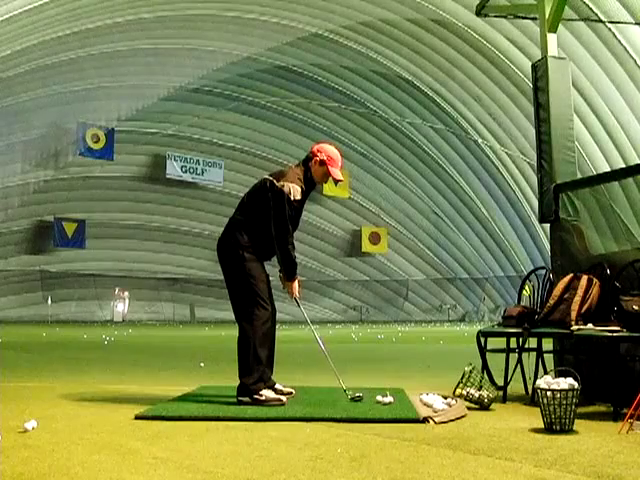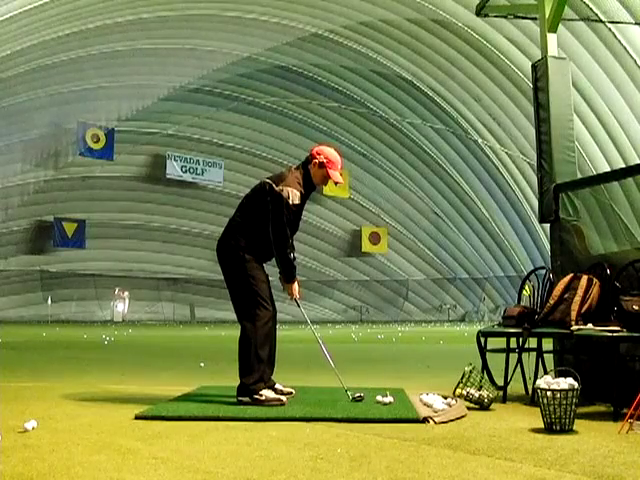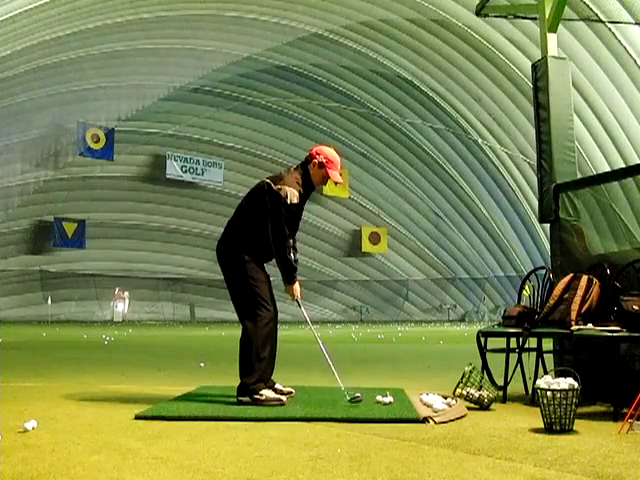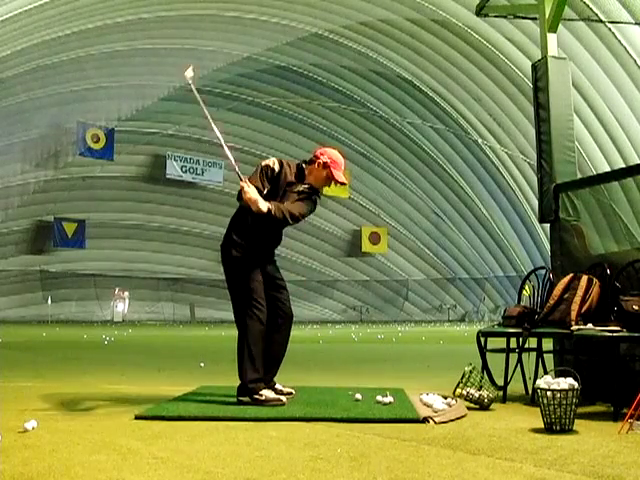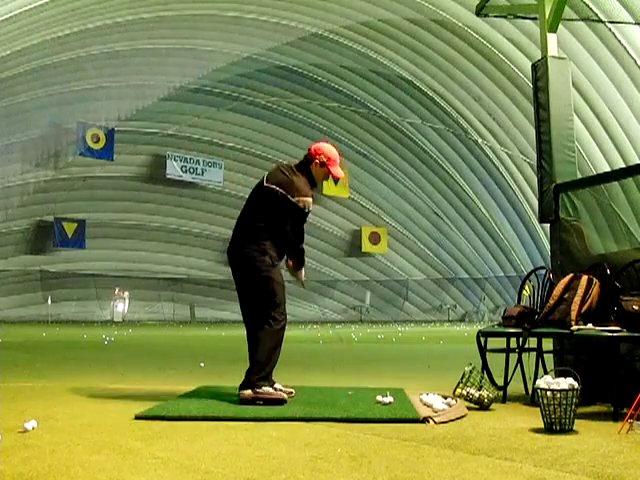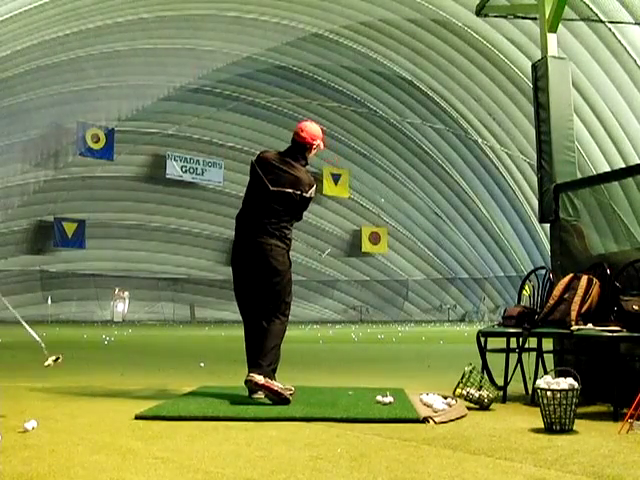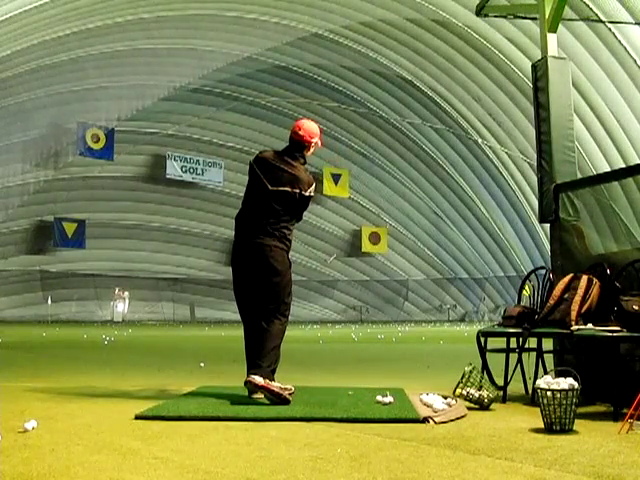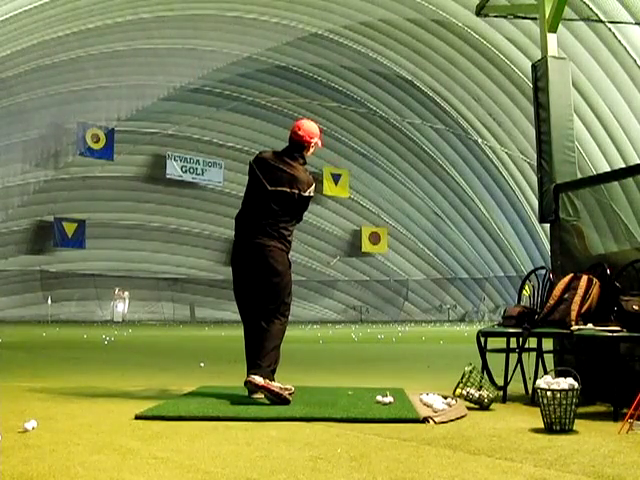
dt=0.5s
person 1, frame 1
left shoulder: (297, 183)
right shoulder: (290, 184)
left elbow: (284, 234)
right elbow: (282, 235)
left wrist: (288, 271)
right wrist: (290, 275)
left hip: (248, 251)
right hip: (239, 250)
left knee: (266, 314)
right knee: (256, 315)
left ankle: (262, 380)
right ankle: (250, 387)
person 1, frame 2
left shoulder: (296, 184)
right shoulder: (289, 188)
left elbow: (284, 236)
right elbow: (279, 238)
left wrist: (288, 273)
right wrist: (290, 277)
left hip: (247, 252)
right hip: (239, 251)
left knee: (267, 314)
right knee: (258, 315)
left ankle: (262, 380)
right ankle: (250, 387)
person 1, frame 3
left shoulder: (299, 189)
right shoulder: (288, 187)
left elbow: (288, 234)
right elbow: (279, 238)
left wrist: (292, 274)
right wrist: (290, 279)
left hip: (250, 254)
right hip: (238, 252)
left knee: (268, 314)
right knee: (259, 315)
left ankle: (263, 380)
right ankle: (250, 387)
person 1, frame 4
left shoulder: (310, 196)
right shoulder: (276, 167)
left elbow: (289, 213)
right elbow: (247, 191)
left wrist: (264, 206)
right wrist: (250, 195)
left hip: (264, 254)
right hip: (240, 248)
left knee: (282, 315)
right knee: (254, 315)
left ankle: (264, 380)
right ankle: (250, 387)
person 1, frame 5
left shoulder: (282, 171)
right shoulder: (302, 194)
right elbow: (294, 236)
left wrist: (288, 258)
right wrist: (298, 266)
left hip: (240, 250)
right hip: (259, 254)
left knee: (257, 318)
right knee: (274, 318)
left ankle: (262, 380)
right ankle: (254, 385)
person 1, frame 6
left shoulder: (263, 160)
right shoulder: (307, 183)
left hip: (243, 244)
right hip: (272, 249)
left knee: (253, 315)
right knee: (277, 313)
left ankle: (258, 377)
right ankle: (262, 373)
person 1, frame 7
left shoulder: (261, 159)
right shoulder: (306, 181)
right elbow: (295, 217)
left hip: (243, 245)
right hip: (273, 249)
left knee: (252, 315)
right knee: (276, 314)
left ankle: (257, 377)
right ankle: (262, 374)
person 1, frame 8
left shoulder: (261, 160)
right shoulder: (305, 181)
left hip: (243, 246)
right hip: (272, 251)
left knee: (253, 315)
right knee: (276, 314)
left ankle: (257, 377)
right ankle: (261, 374)
